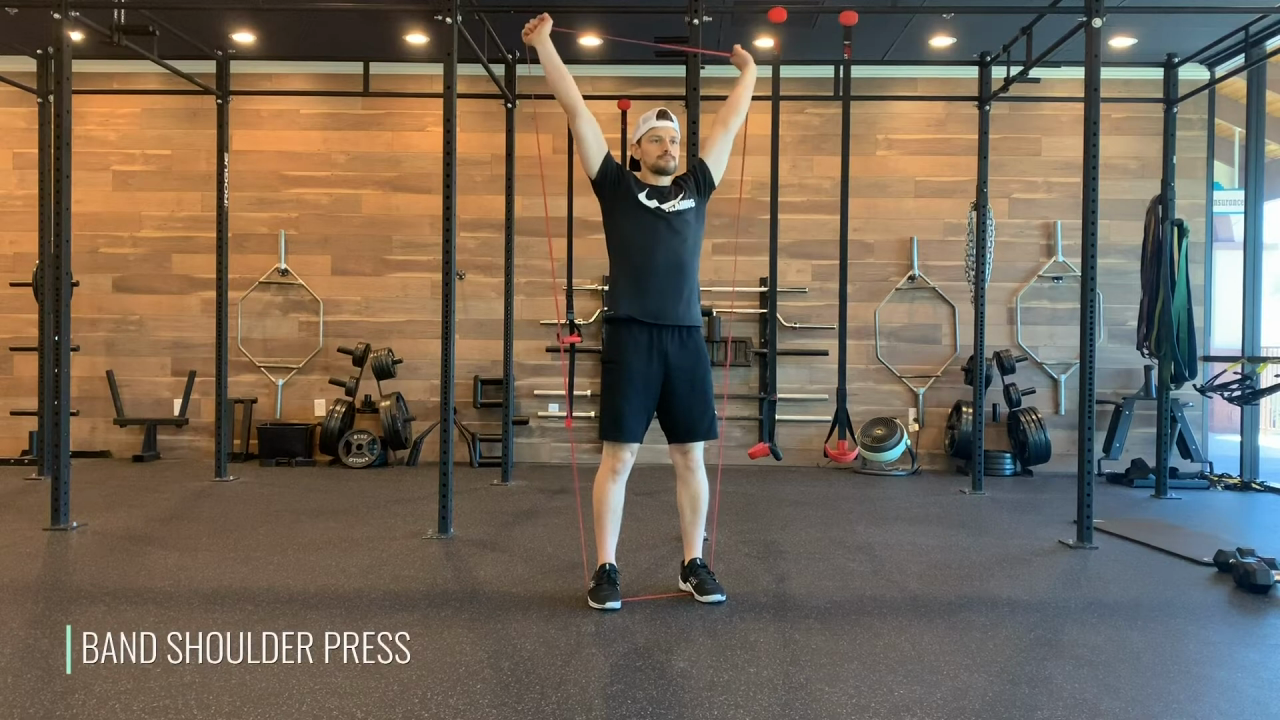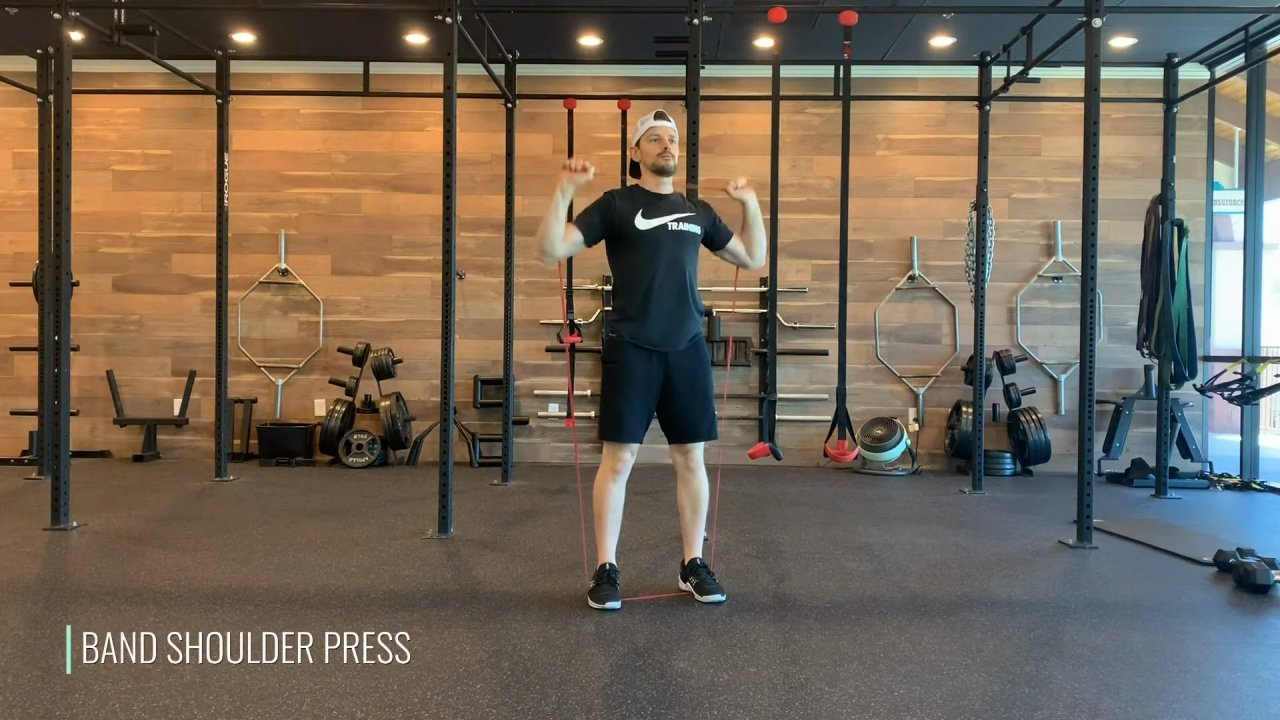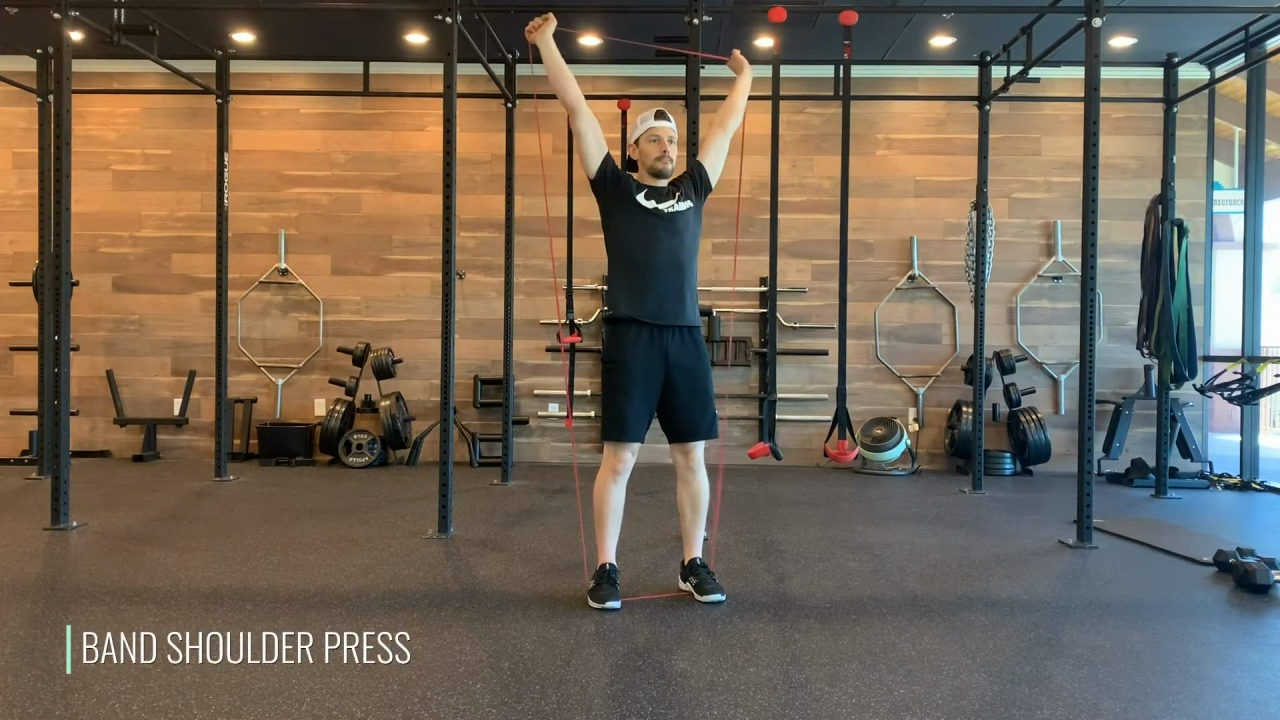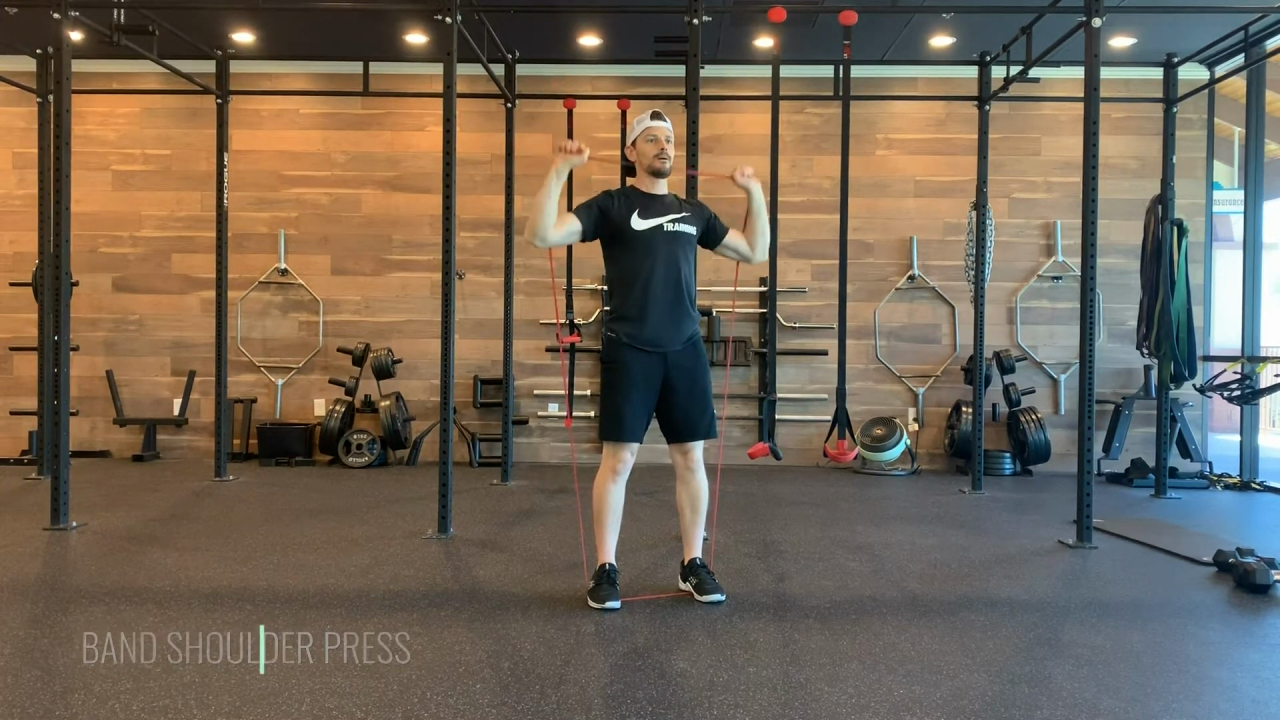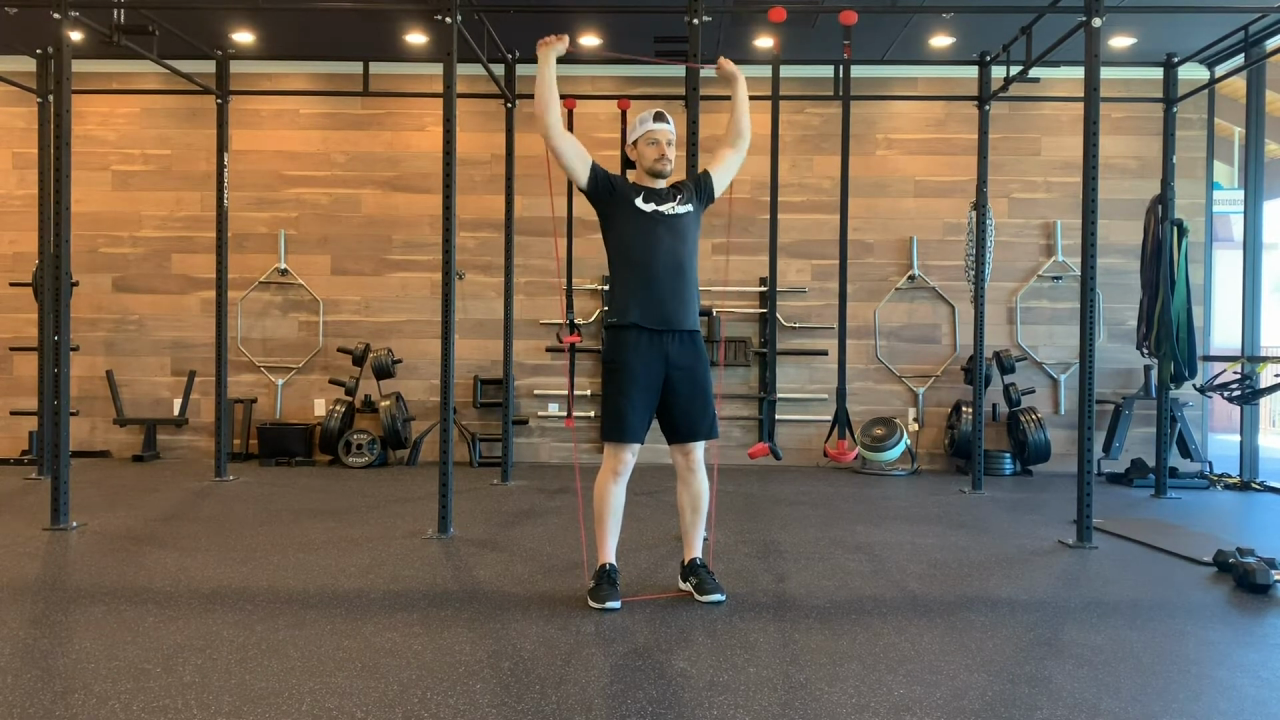
dt=1s
person 1, frame 1
left shoulder: (695, 188)
right shoulder: (616, 186)
left elbow: (730, 123)
right elbow: (576, 108)
left wrist: (748, 71)
right wrist: (543, 44)
left hip: (686, 340)
right hip: (631, 341)
left knee: (690, 458)
right knee: (617, 459)
left ankle: (693, 564)
right ankle: (605, 569)
person 1, frame 2
left shoulder: (697, 210)
right shoulder: (615, 204)
left elbow: (753, 258)
right elbow: (551, 249)
left wrist: (751, 205)
right wrist: (564, 191)
left hip: (688, 348)
right hip: (631, 348)
left knee: (691, 458)
right knee: (617, 460)
left ankle: (693, 564)
right ankle: (606, 570)
person 1, frame 3
left shoulder: (692, 189)
right shoulder: (615, 187)
left elbow: (726, 126)
right elbow: (576, 108)
left wrist: (743, 73)
right wrist: (545, 42)
left hip: (687, 340)
right hip: (632, 341)
left knee: (691, 457)
right knee: (618, 459)
left ankle: (693, 563)
right ankle: (606, 568)
person 1, frame 4
left shoulder: (693, 212)
right shoulder: (611, 205)
left elbow: (754, 251)
right elbow: (540, 235)
left wrist: (755, 194)
right wrist: (558, 171)
left hip: (686, 348)
right hip: (629, 349)
left knee: (690, 458)
right knee: (618, 460)
left ankle: (693, 563)
right ankle: (606, 569)
person 1, frame 5
left shoulder: (692, 195)
right shoulder: (612, 192)
left elbow: (738, 145)
right elbow: (553, 133)
left wrist: (738, 83)
right wrist: (547, 60)
left hip: (687, 343)
right hip: (631, 344)
left knee: (691, 458)
right knee: (619, 459)
left ankle: (693, 563)
right ankle: (606, 568)
